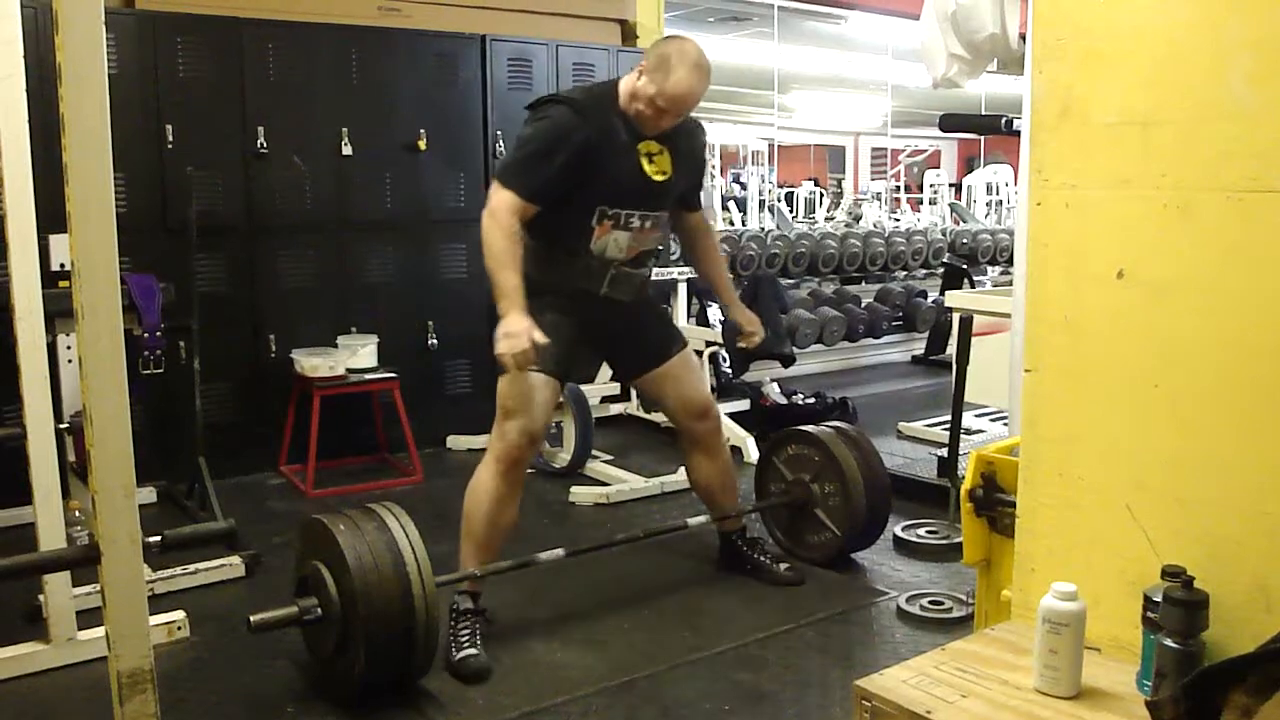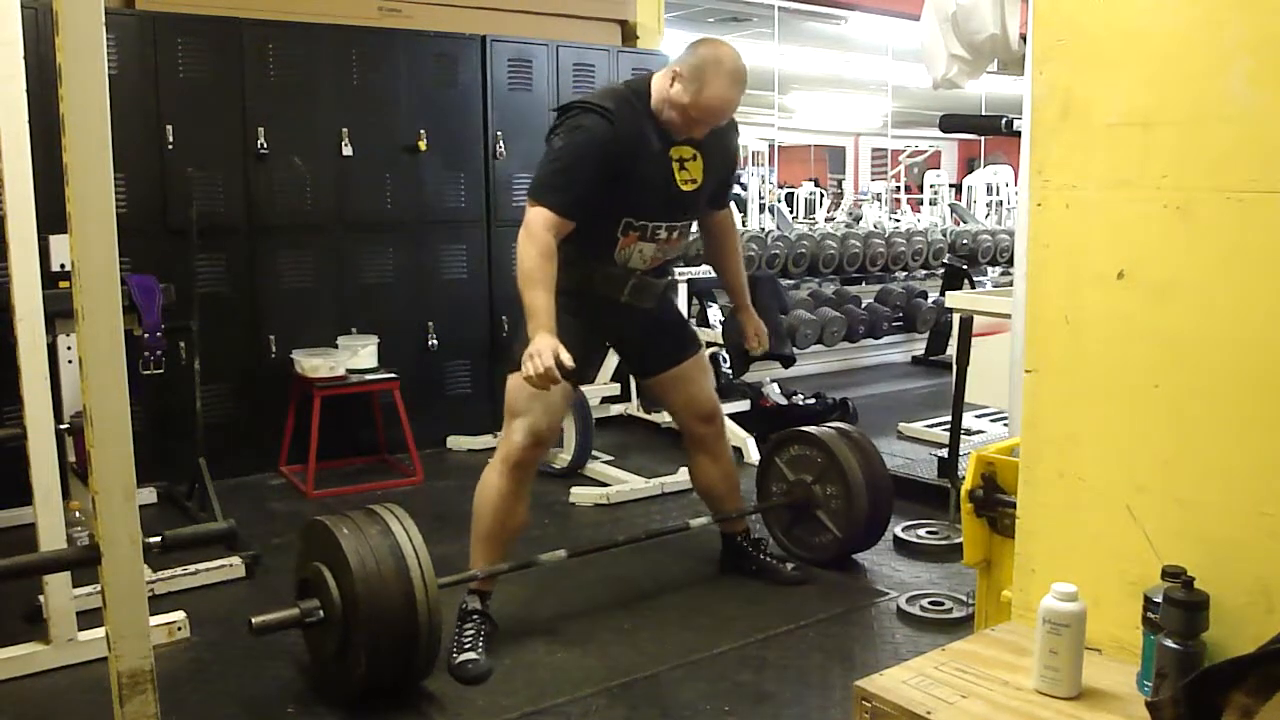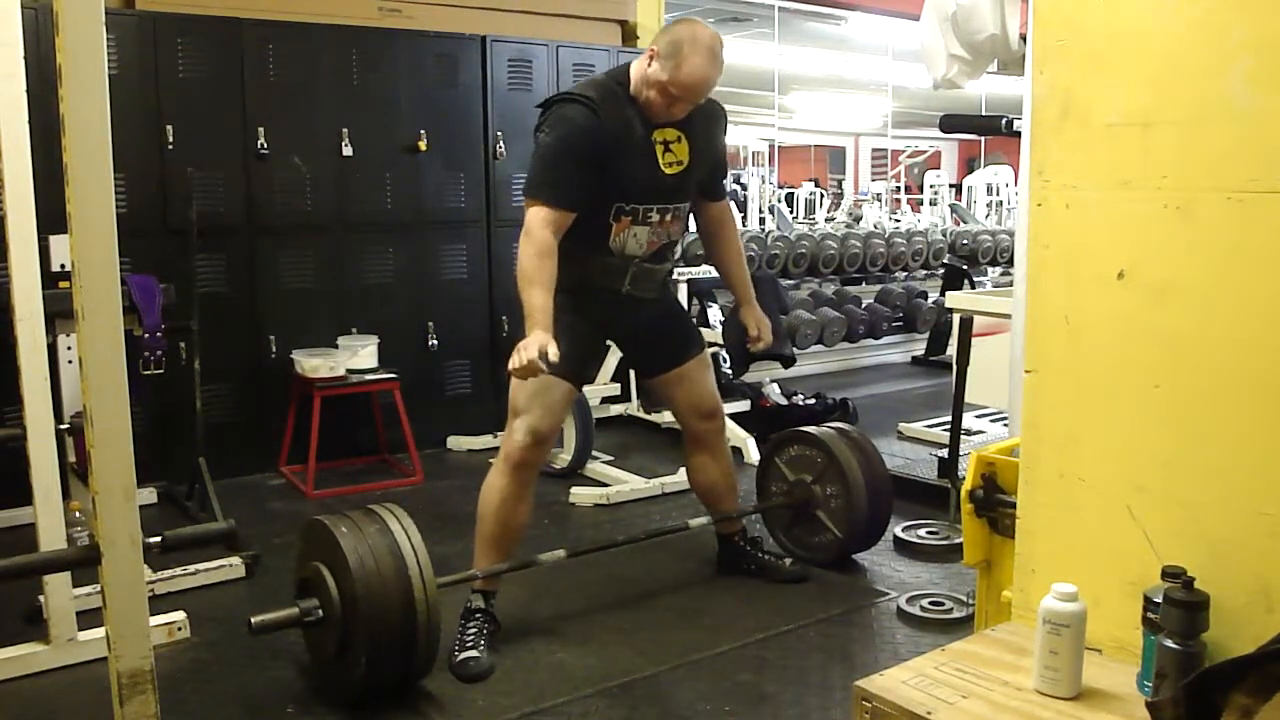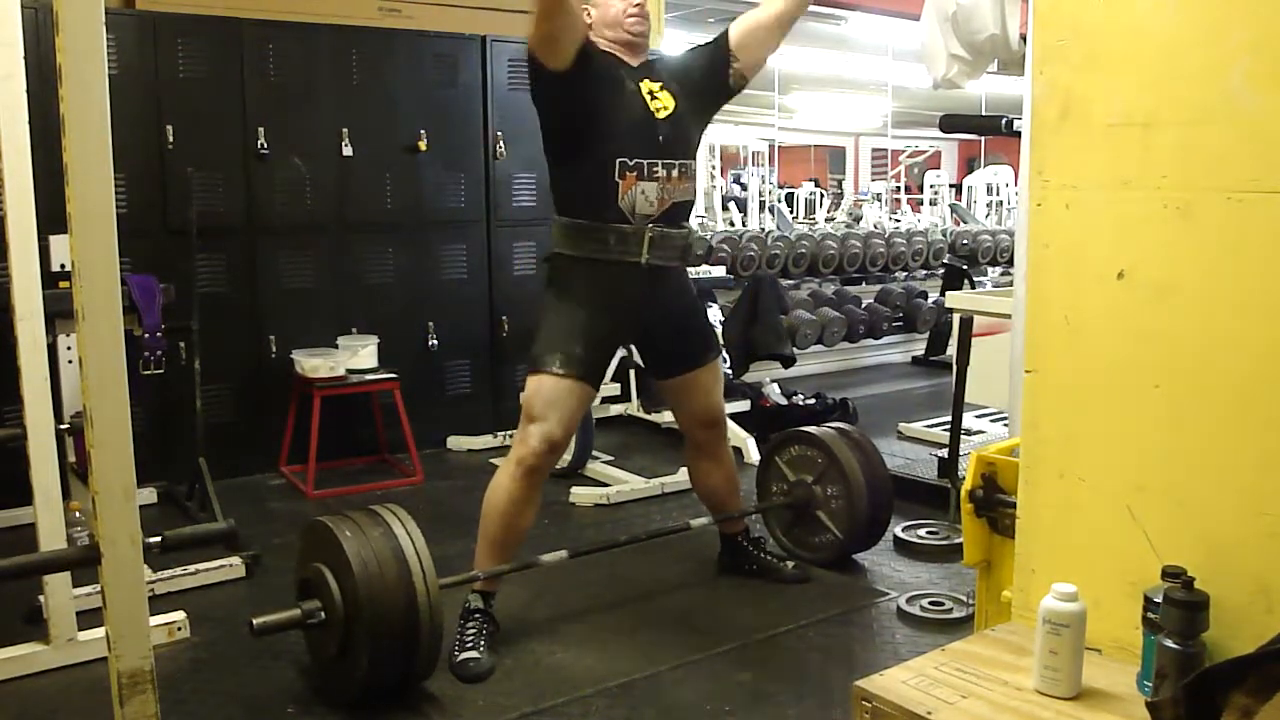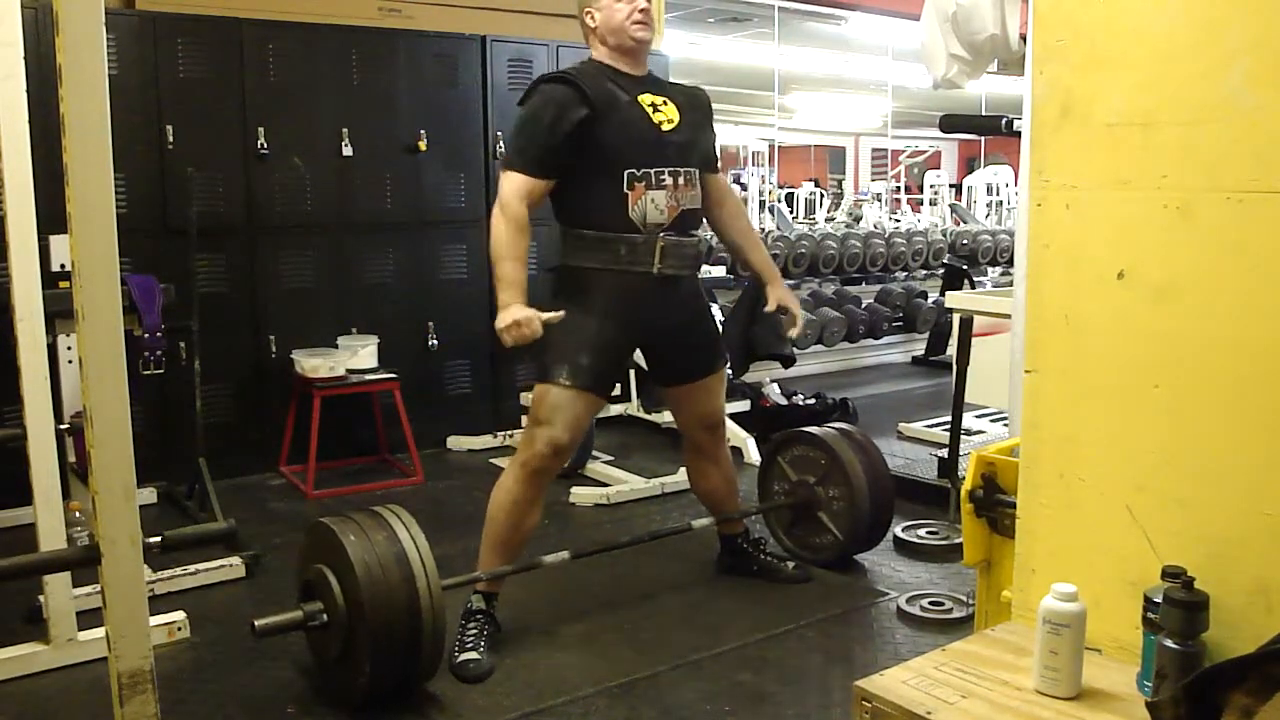
dt=1s
person 1, frame 1
left shoulder: (687, 139)
right shoulder: (570, 122)
left elbow: (693, 224)
right elbow: (503, 211)
left wrist: (733, 304)
right wrist: (513, 313)
left hip: (628, 297)
right hip: (553, 298)
left knee: (701, 414)
right knee: (516, 441)
left ankle: (737, 542)
right ankle: (465, 607)
person 1, frame 2
left shoulder: (718, 136)
right shoulder: (598, 126)
left elbow: (718, 221)
right elbow: (539, 229)
left wrist: (744, 308)
right wrist: (542, 333)
left hip: (647, 296)
right hip: (572, 295)
left knee: (706, 418)
right knee: (524, 441)
left ankle: (739, 543)
right ankle: (474, 609)
person 1, frame 3
left shoulder: (705, 121)
right shoulder: (582, 117)
left elbow: (715, 212)
right elbow: (541, 228)
left wrist: (747, 302)
right wrist: (538, 328)
left hip: (651, 291)
right hip: (577, 293)
left knee: (706, 417)
right knee: (525, 442)
left ankle: (736, 544)
right ankle: (478, 607)
person 1, frame 4
left shoulder: (687, 74)
right shoulder: (576, 72)
left hip: (666, 278)
right hip: (588, 281)
left knee: (708, 424)
right knee: (537, 445)
left ankle: (738, 545)
right ankle: (477, 607)
person 1, frame 5
left shoulder: (687, 100)
right shoulder: (566, 97)
left elbow: (720, 197)
right elbow: (512, 201)
left wrist: (772, 277)
right wrist: (512, 301)
left hip: (679, 289)
right hip: (599, 291)
left knee: (709, 431)
right knee: (545, 448)
left ankle: (738, 547)
right ankle: (480, 607)
